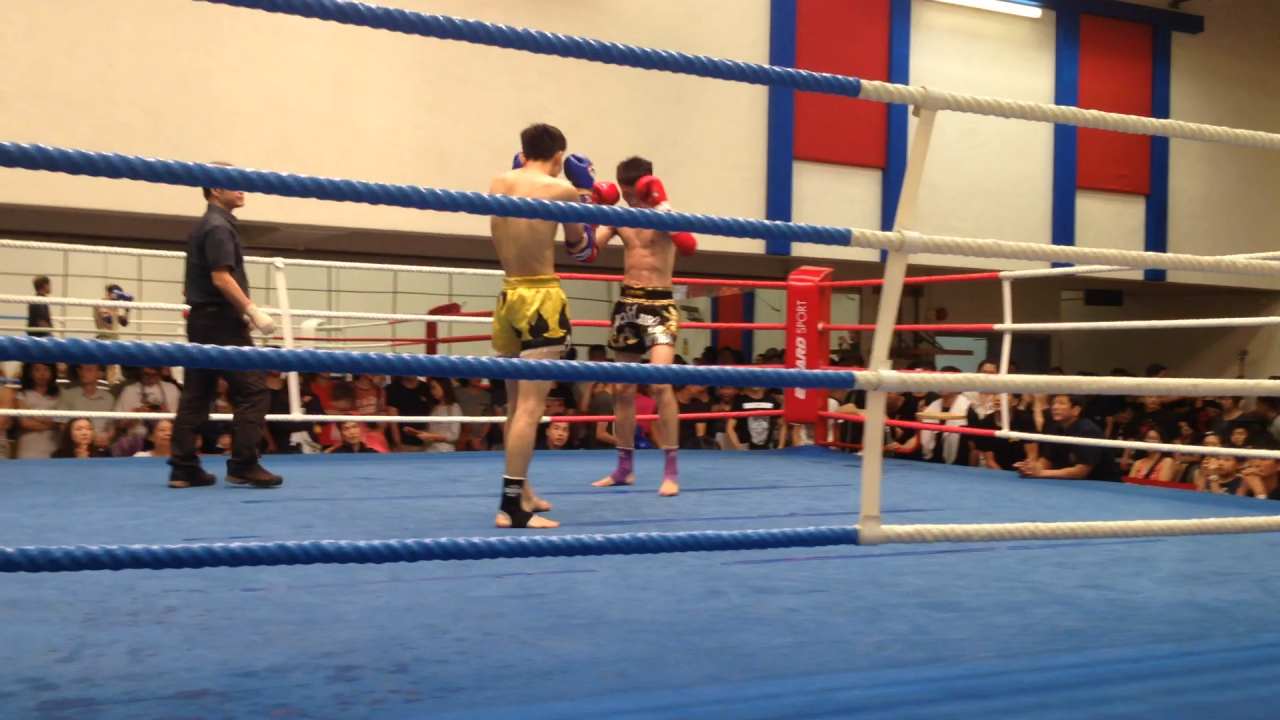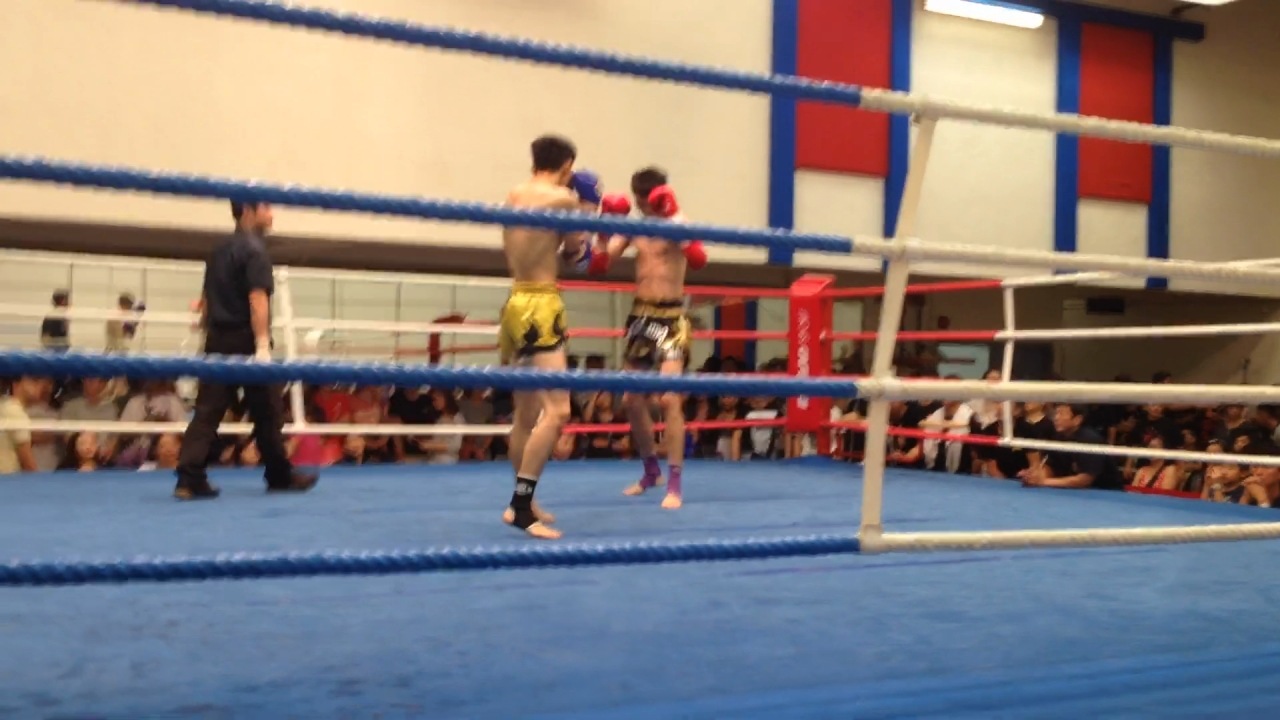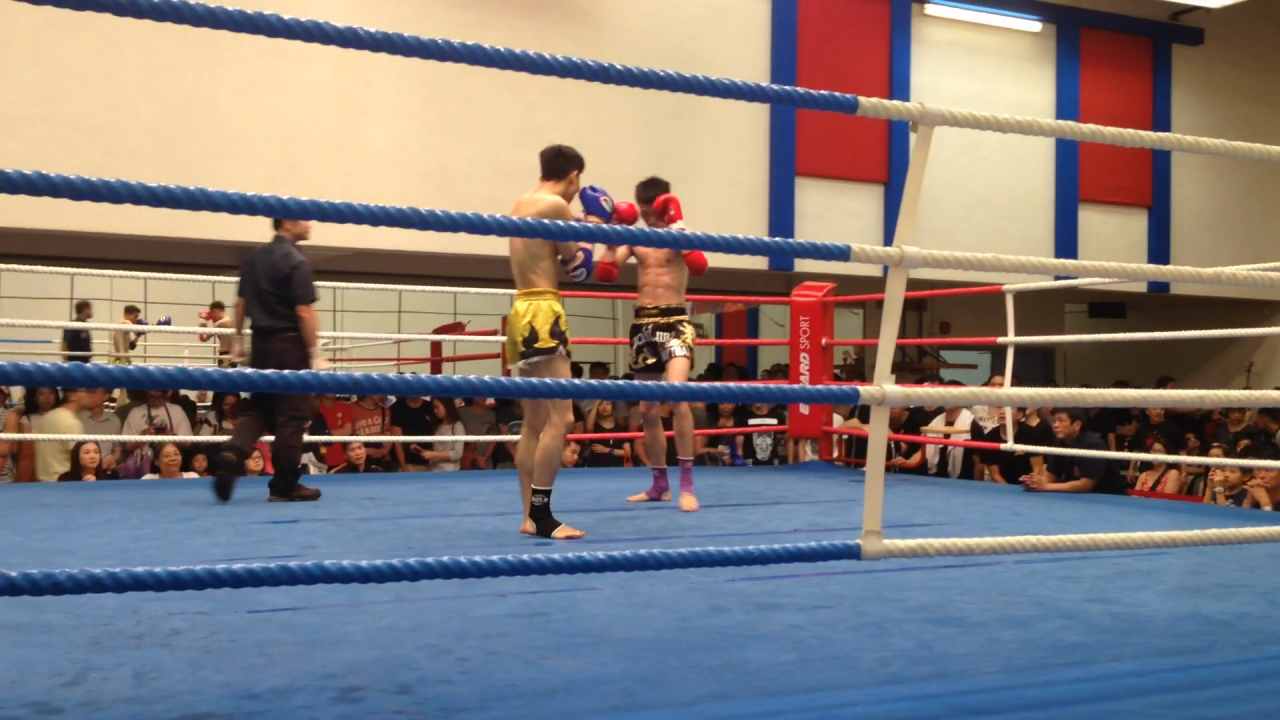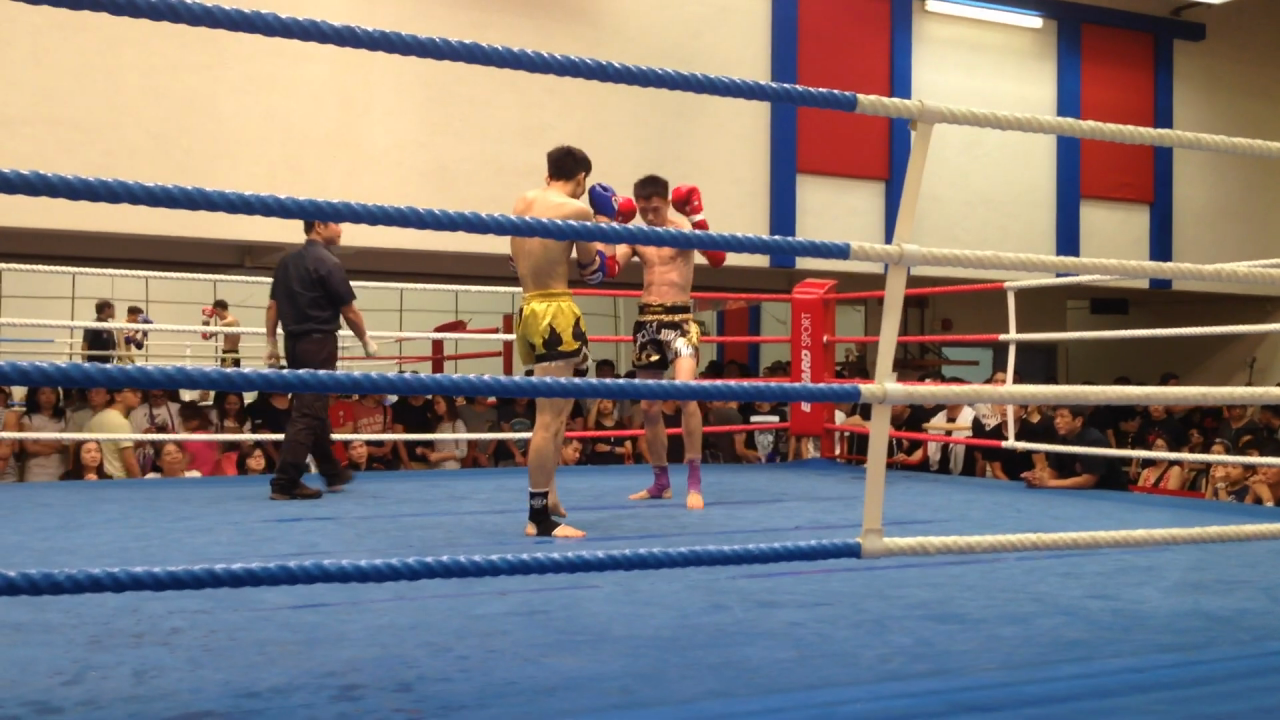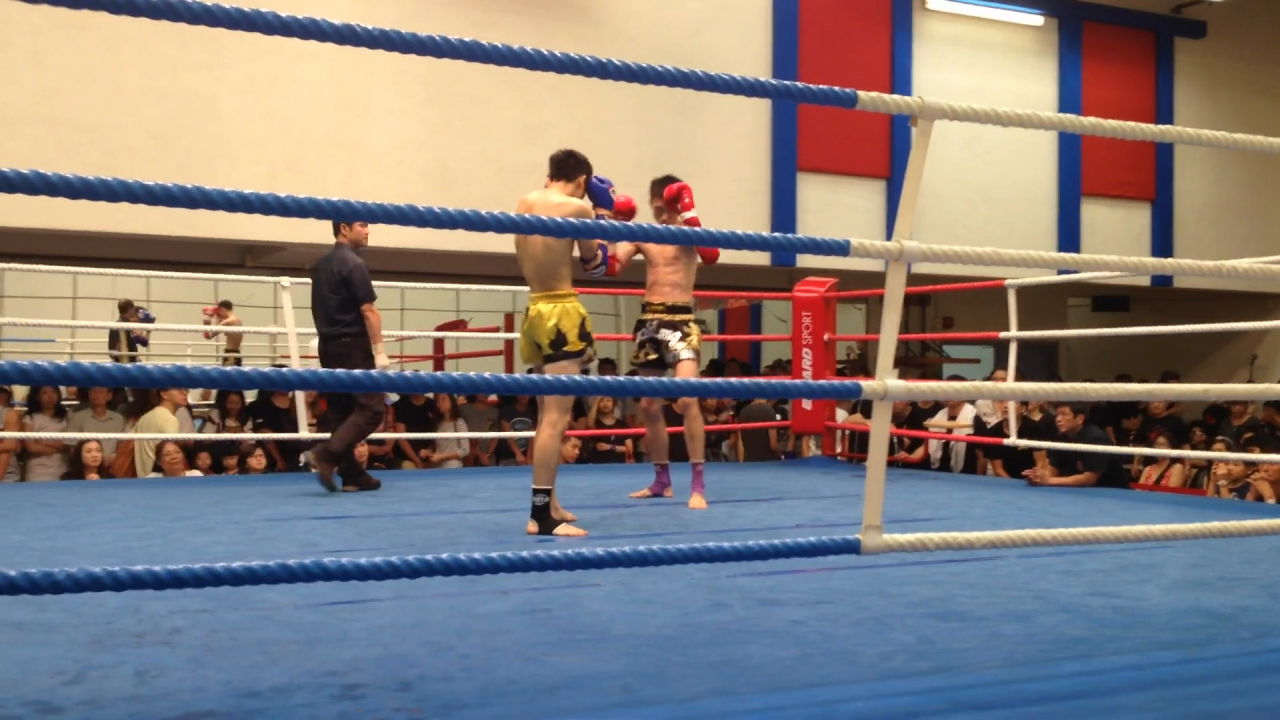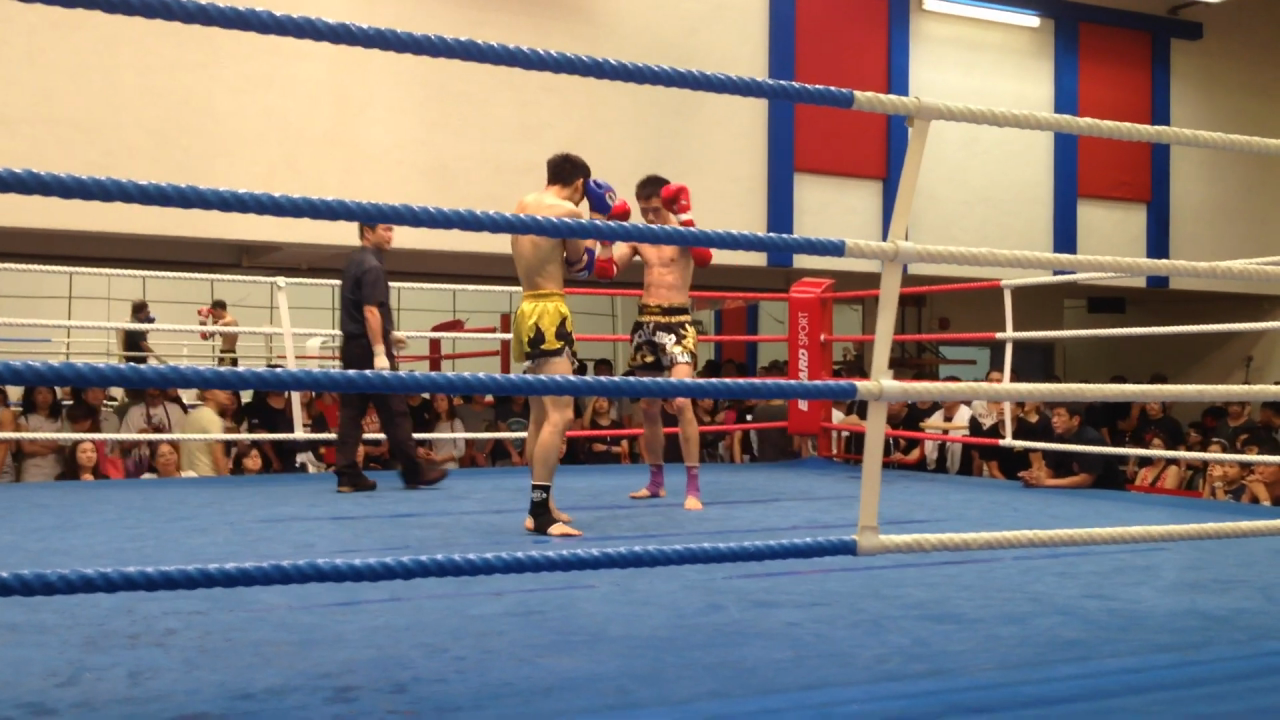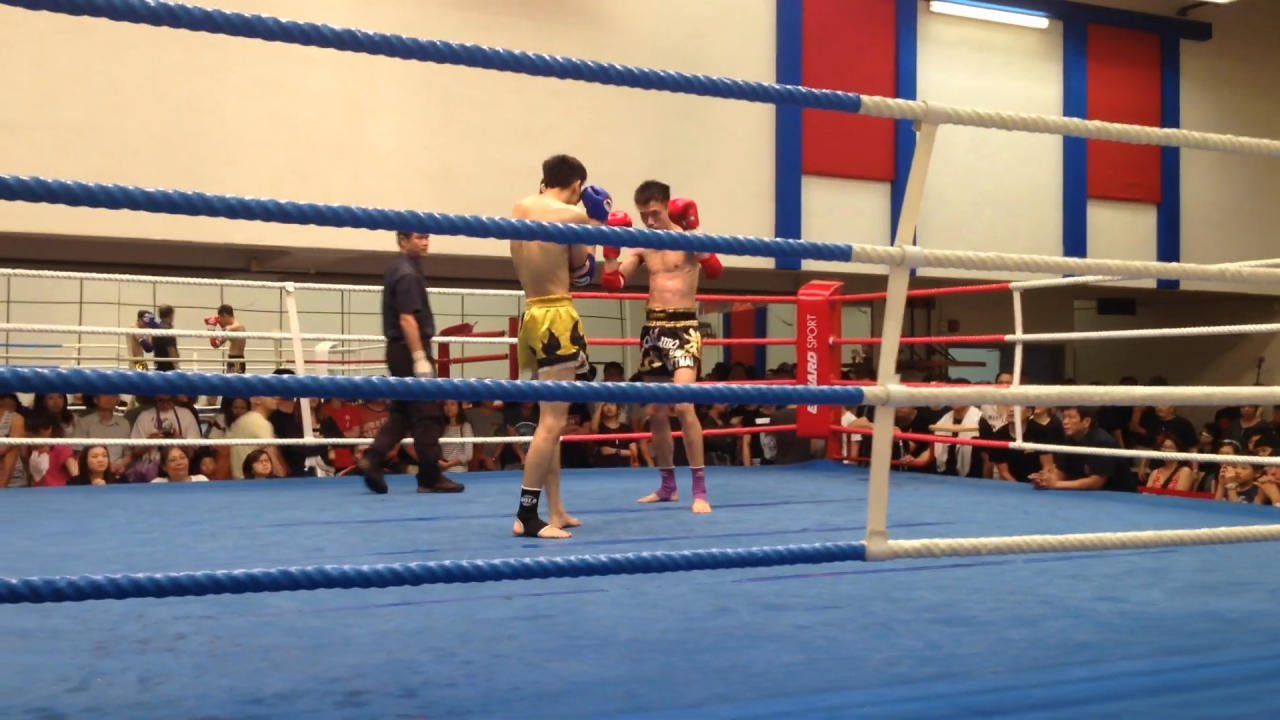
dt=0.3s
person 1, frame 1
left shoulder: (500, 183)
right shoulder: (561, 189)
right elbow: (582, 248)
right wrist: (583, 191)
left hip: (510, 296)
right hip: (541, 298)
left knee: (517, 405)
right knee: (530, 407)
left ankle: (521, 491)
right ankle: (511, 507)
person 1, frame 2
left shoulder: (515, 195)
right shoulder: (561, 199)
right elbow: (580, 259)
right wrist: (588, 207)
left hip: (518, 305)
right hip: (539, 308)
left knee: (525, 416)
right knee: (557, 410)
left ankle: (525, 503)
right ankle: (520, 504)
person 1, frame 3
left shoulder: (524, 203)
right shoulder: (556, 206)
right elbow: (580, 269)
left wrist: (576, 221)
left hip: (523, 312)
right hip: (541, 313)
left knee: (535, 423)
right knee: (560, 418)
left ankle: (531, 514)
right ankle: (541, 514)
person 1, frame 4
left shoulder: (524, 201)
right shoulder: (578, 210)
right elbow: (593, 272)
right wrist: (603, 221)
left hip: (529, 311)
right hip: (556, 313)
left knee: (552, 413)
right knee: (550, 420)
left ankle: (547, 497)
right ankle: (539, 516)
person 1, frame 5
left shoulder: (526, 202)
right shoulder: (578, 208)
right elbow: (596, 265)
right wrist: (602, 212)
left hip: (536, 312)
right hip: (562, 313)
left knee: (547, 417)
right knee: (556, 419)
left ankle: (548, 504)
right ankle: (540, 515)
person 1, frame 6
left shoulder: (525, 204)
right shoulder: (568, 212)
right elbow: (581, 267)
right wrist: (598, 218)
left hip: (529, 311)
right hip: (547, 314)
left knee: (541, 417)
right knee: (560, 415)
left ankle: (545, 505)
right ankle: (539, 511)
person 1, frame 7
left shoulder: (521, 208)
right shoulder: (574, 216)
right elbow: (582, 274)
right wrist: (596, 224)
left hip: (533, 316)
right hip: (556, 318)
left knee: (550, 421)
right knee: (553, 422)
left ankle: (555, 511)
right ankle: (526, 514)
person 2, frame 1
left shoulder: (662, 214)
left elbow: (688, 247)
left wrist: (660, 204)
left hip: (659, 304)
right hip: (627, 304)
left knee: (660, 384)
right knee: (624, 390)
left ankle: (671, 470)
right ankle: (624, 468)
person 2, frame 2
left shoulder: (674, 225)
left elbow: (698, 260)
right elbow: (598, 266)
left wrist: (673, 217)
left hip: (670, 315)
right hip: (640, 315)
left knee: (669, 399)
right knee: (633, 400)
left ankle: (674, 486)
right ankle: (651, 472)
person 2, frame 3
left shoulder: (678, 233)
left elbow: (699, 266)
right elbow: (605, 275)
left wrist: (676, 224)
left hip: (675, 321)
right hip: (643, 323)
right knee: (648, 410)
left ankle: (686, 482)
right ankle: (659, 484)
person 2, frame 4
left shoulder: (683, 230)
left elbow: (717, 259)
right elbow: (608, 269)
left wrist: (696, 217)
left hip: (678, 319)
right hip: (647, 322)
left knee: (686, 394)
right knee: (649, 407)
left ankle: (694, 482)
right ankle: (661, 482)
person 2, frame 5
left shoulder: (687, 231)
right shoulder: (642, 237)
left elbow: (711, 256)
right elbow: (610, 267)
left wrist: (688, 213)
right wrist: (617, 225)
left hip: (680, 320)
right hip: (648, 320)
left knee: (688, 399)
right knee: (650, 406)
left ankle: (698, 485)
right ankle: (661, 481)
person 2, frame 6
left shoulder: (682, 232)
right shoulder: (636, 237)
left elbow: (703, 258)
right elbow: (604, 271)
left wrist: (684, 215)
left hip: (677, 322)
right hip: (646, 322)
left knee: (681, 402)
right knee: (649, 406)
left ankle: (693, 487)
right ankle: (656, 481)
person 2, frame 7
right shoulder: (641, 245)
left elbow: (714, 270)
right elbow: (612, 283)
left wrist: (693, 229)
right wrist: (611, 245)
left hip: (683, 326)
right hip: (652, 328)
left knee: (683, 405)
right knee: (656, 413)
left ankle: (699, 491)
right ankle: (667, 485)
person 3, frame 1
left shoulder: (208, 226)
right shoulder: (219, 227)
right elbow: (221, 278)
left wrist: (246, 307)
right wrist: (253, 311)
left hip: (201, 320)
right hip: (220, 320)
left knee: (196, 394)
right knee: (252, 389)
left ankle: (183, 468)
right ankle: (243, 465)
person 3, frame 2
left shoulder: (220, 250)
right shoulder: (255, 250)
left elbow: (208, 298)
right elbow: (258, 300)
left wrist: (210, 333)
right wrist: (262, 345)
left hip: (221, 337)
right hip: (244, 339)
left knee: (209, 409)
right knee: (266, 410)
left ankle: (190, 478)
right ankle: (280, 475)
person 3, frame 3
left shoulder: (255, 258)
right shoulder: (296, 261)
left elbow: (241, 302)
right elbow: (304, 311)
left wrist: (237, 341)
right wrist: (316, 353)
left hip: (261, 342)
right hip: (288, 343)
left knee: (259, 409)
right knee: (293, 415)
left ankle: (231, 456)
right ankle: (285, 485)
person 3, frame 4
left shoulder: (287, 261)
right shoulder: (328, 262)
left elbow: (273, 305)
right elbow: (348, 310)
left wrist: (271, 343)
right wrist: (366, 340)
left hip: (294, 342)
right hip: (319, 343)
left knee: (313, 409)
right knee: (309, 414)
left ankle: (331, 471)
right ankle: (286, 481)
person 3, frame 5
left shoulder: (321, 265)
right shoulder: (353, 264)
right elbow: (368, 310)
right wrist: (380, 350)
left hip: (329, 345)
right hip: (351, 345)
left knee: (341, 410)
right knee: (371, 409)
left ankle: (352, 474)
right ankle: (328, 454)
person 3, frame 6
left shoulder: (353, 264)
right shoulder: (371, 266)
right elbow: (371, 311)
left wrist: (387, 336)
right wrist: (379, 352)
left hip: (351, 345)
right hip: (367, 347)
left knee: (351, 412)
right knee: (394, 411)
left ankle: (348, 475)
right ankle: (413, 472)
person 3, frame 7
left shoulder: (399, 271)
right shoulder: (408, 274)
right elbow: (407, 319)
right wrist: (420, 357)
left hip: (398, 350)
right hip: (409, 350)
left knee: (403, 412)
right knee: (428, 415)
left ankle: (373, 460)
right ankle: (430, 477)
